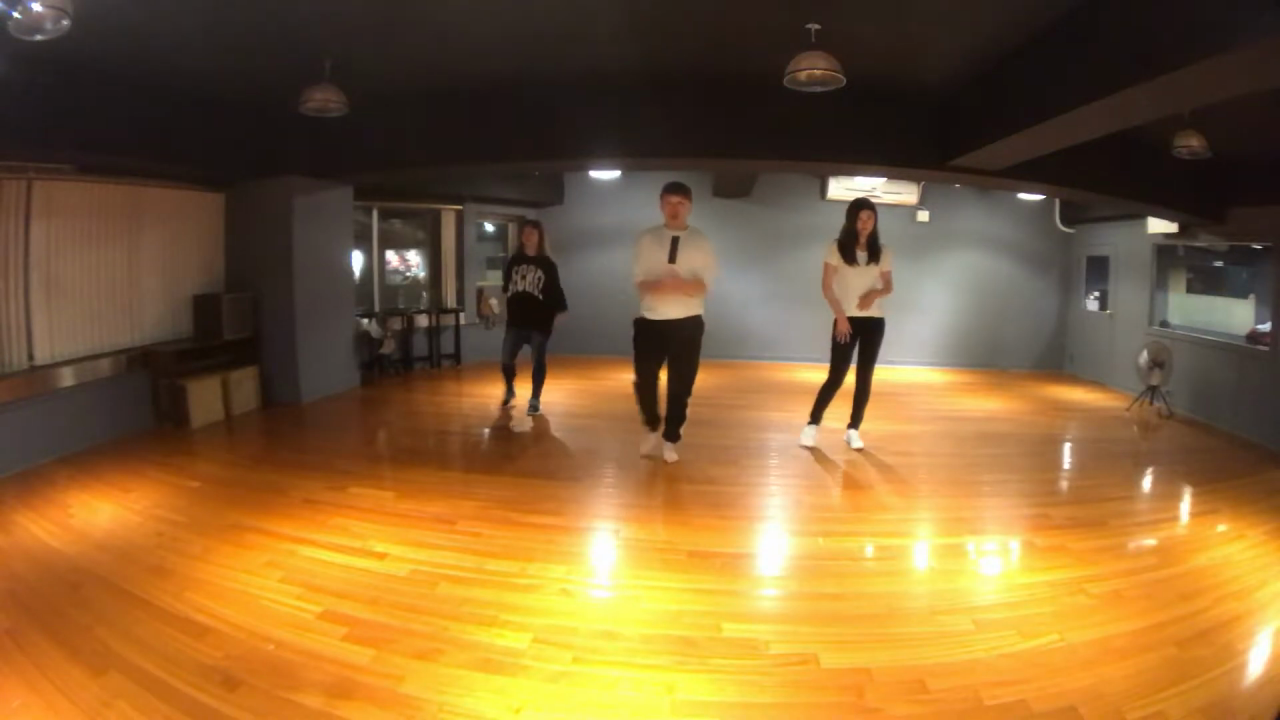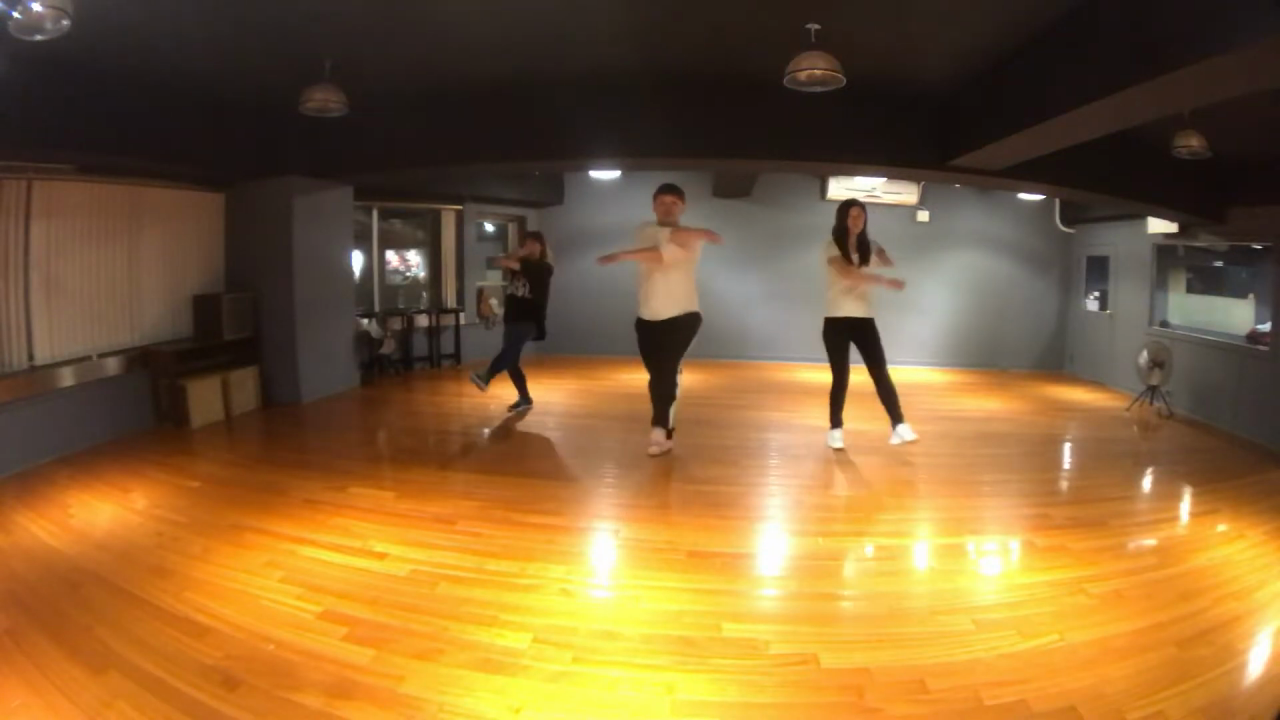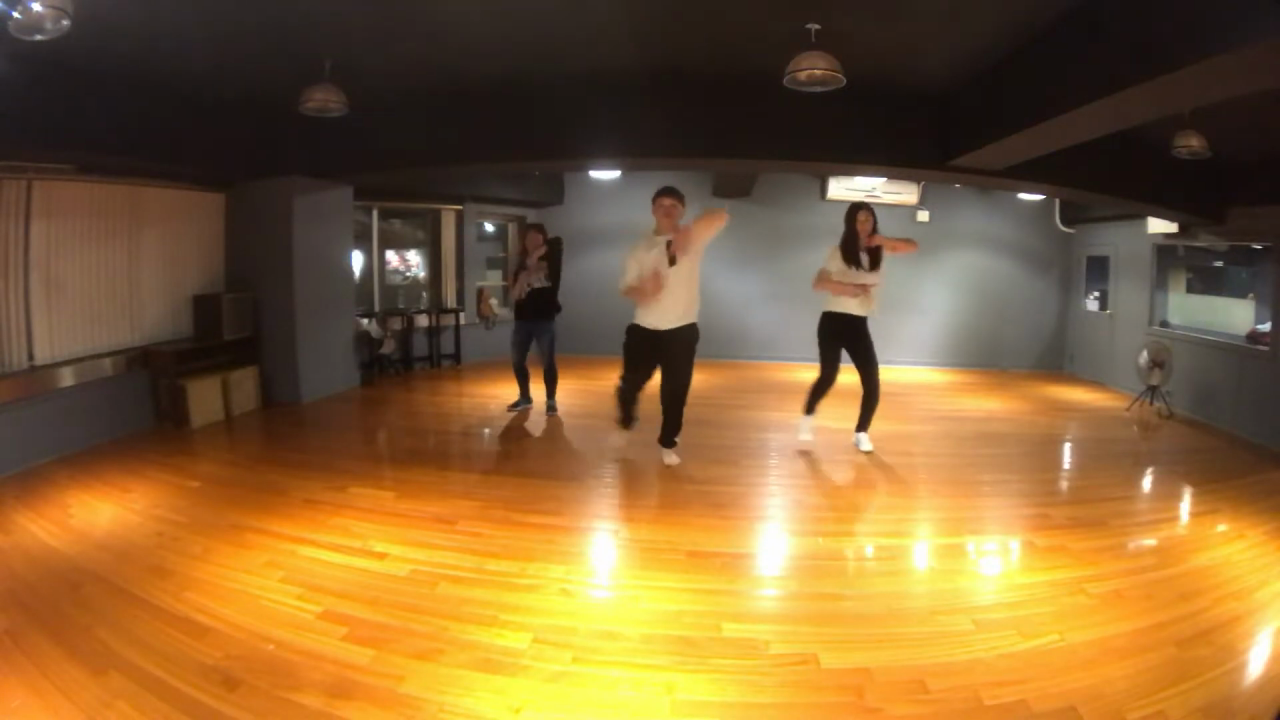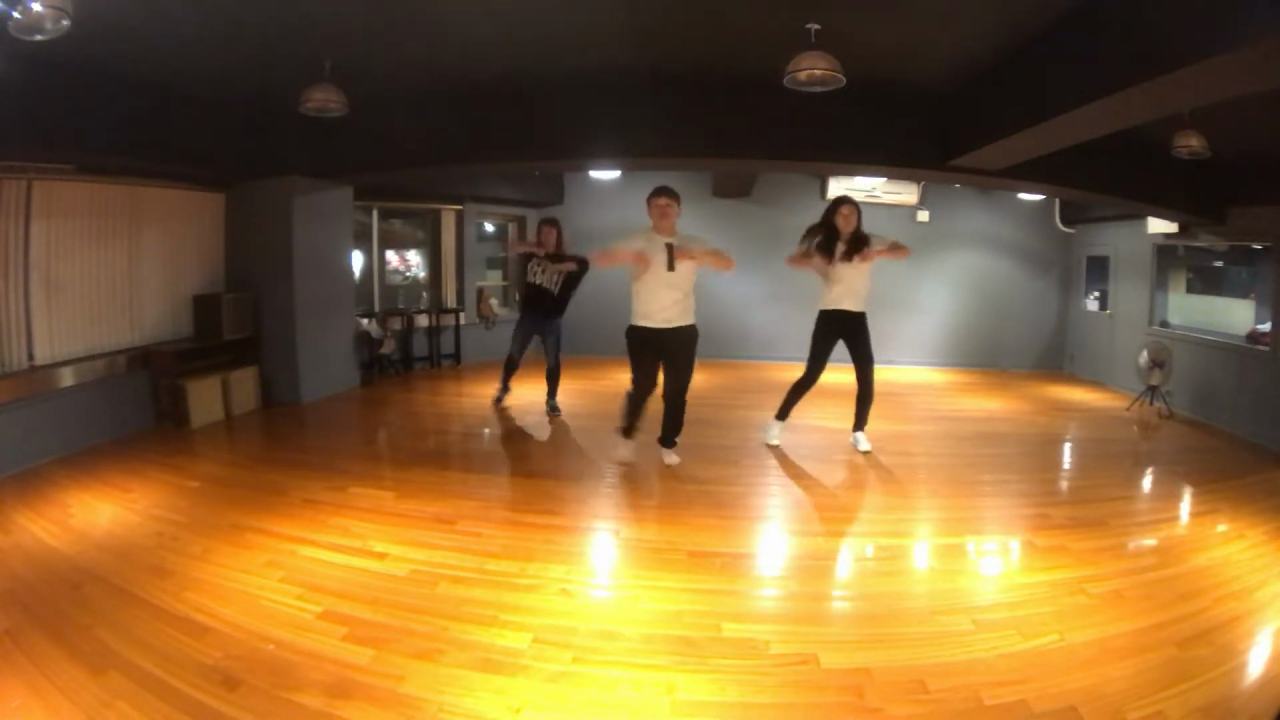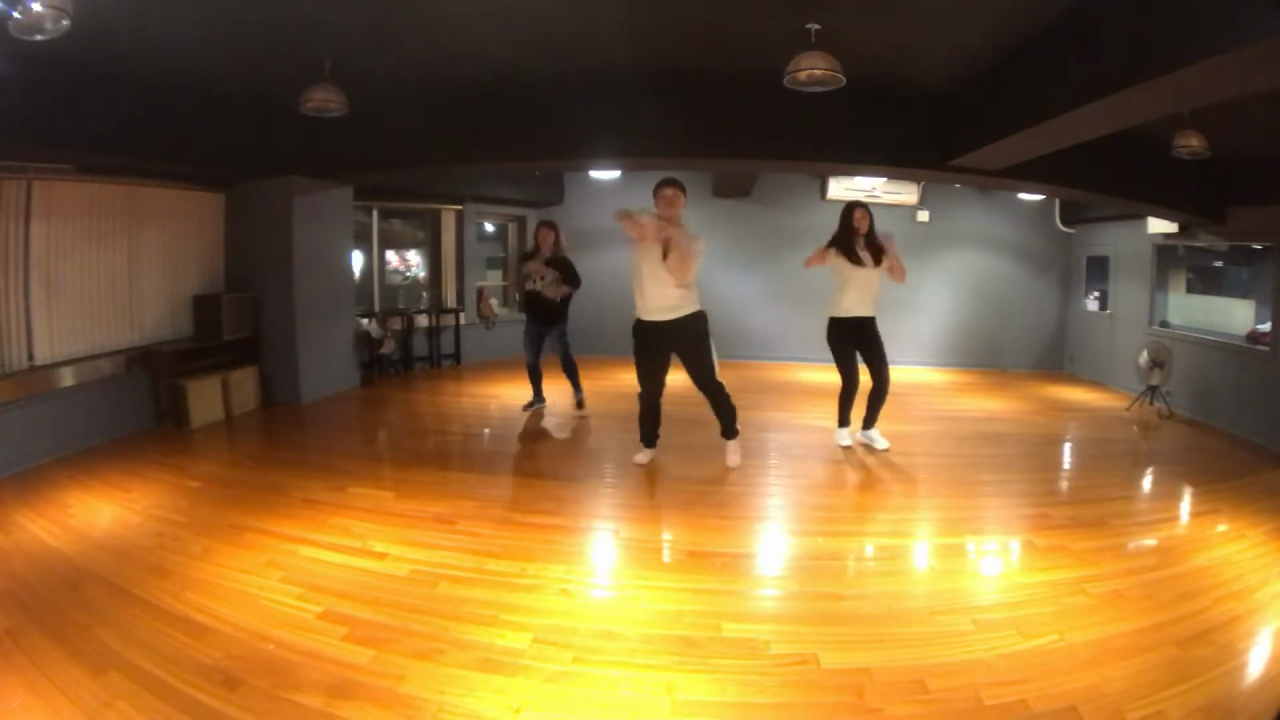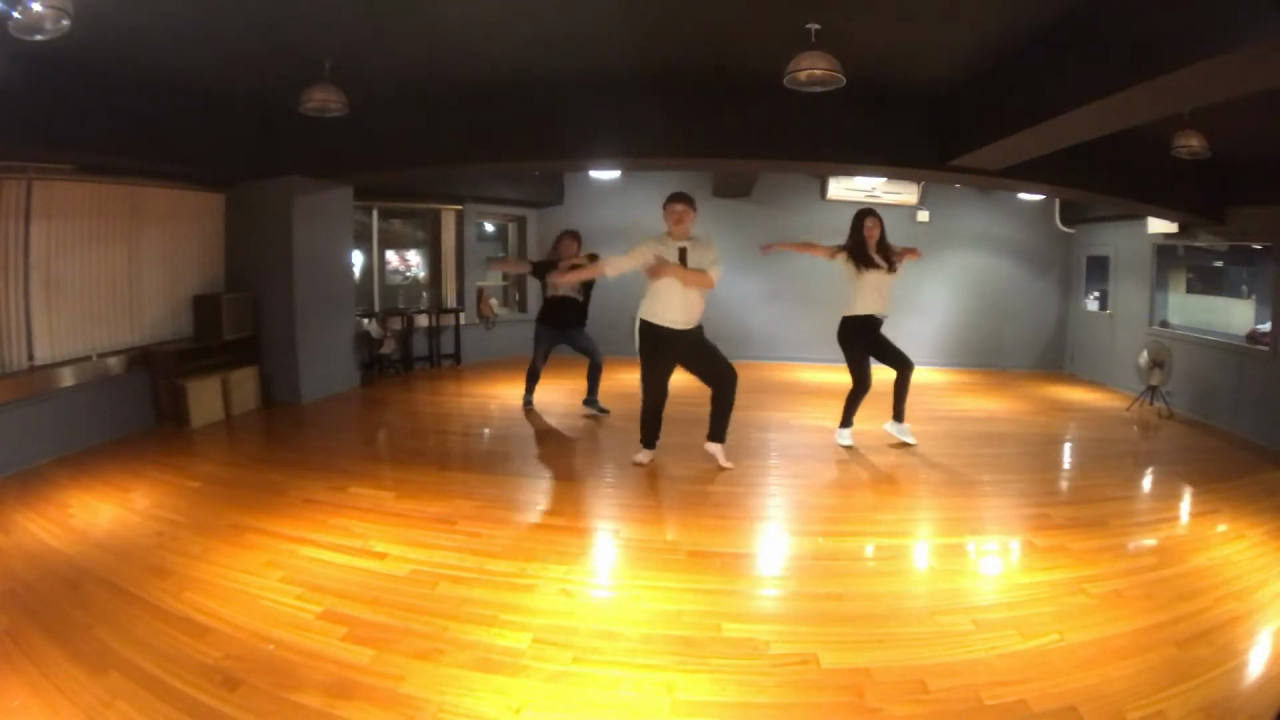
dt=0.5s
person 1, frame 1
left shoulder: (701, 242)
right shoulder: (647, 239)
left elbow: (701, 288)
right elbow: (641, 285)
left wrist: (673, 283)
right wrist: (660, 284)
left hip: (687, 323)
right hip: (651, 321)
left knee: (680, 386)
right knee: (644, 380)
left ankle: (670, 439)
right ankle: (653, 431)
person 1, frame 2
left shoulder: (691, 239)
right shoulder: (647, 230)
left elbow: (663, 256)
right elbow: (670, 235)
left wrist: (620, 256)
right wrist: (703, 233)
left hip: (683, 316)
right hip: (649, 319)
left knee: (667, 369)
right knee: (658, 376)
left ankle: (661, 425)
right ankle: (664, 434)
person 1, frame 3
left shoulder: (693, 238)
right shoulder: (641, 250)
left elbow: (721, 216)
right elbow: (627, 290)
left wrist: (685, 234)
right wrist: (644, 290)
left hip: (682, 330)
right hip: (644, 330)
left knee: (675, 391)
right knee: (630, 385)
left ankle: (667, 444)
right ankle: (625, 424)
person 1, frame 4
left shoulder: (690, 245)
right shoulder: (636, 243)
left elbow: (726, 264)
right elbow: (599, 259)
left wrist: (696, 254)
right wrist: (628, 257)
left hip: (681, 330)
right hip: (644, 329)
left knee: (676, 392)
right knee: (642, 387)
left ankle: (667, 444)
right ankle: (627, 437)
person 1, frame 5
left shoulder: (692, 242)
right shoulder: (646, 223)
left elbow: (682, 275)
right elbow: (623, 218)
left wrist: (676, 242)
right wrist: (644, 230)
left hip: (688, 320)
right hip: (648, 324)
left knee: (708, 381)
right knee: (650, 390)
left ankle: (731, 437)
right ankle: (649, 445)
person 1, frame 6
left shoulder: (706, 249)
right shoulder: (652, 248)
left elbow: (708, 280)
right elbow: (610, 266)
left wrist: (671, 270)
right wrist: (570, 276)
left hip: (690, 333)
right hip: (655, 331)
left knee: (726, 379)
right knee: (654, 392)
left ankle: (715, 441)
right ankle: (648, 445)
person 2, frame 1
left shoulder: (881, 252)
right shoulder: (837, 248)
left elbow: (888, 285)
right elbow: (826, 286)
left wrist: (876, 293)
right wrist: (840, 316)
left hip: (874, 321)
right hip: (846, 320)
left knee: (864, 377)
right knee: (836, 375)
left ankle: (853, 429)
right ankle: (813, 424)
person 2, frame 2
left shoulder: (870, 249)
right shoulder: (833, 248)
left elbow: (887, 263)
right elbow: (846, 273)
left wrist: (882, 258)
right wrist: (884, 281)
left hip: (864, 320)
right hip: (836, 321)
left knee: (879, 372)
right knee: (841, 379)
left ankle: (898, 425)
right ankle: (836, 429)
person 2, frame 3
left shoulder: (879, 249)
right shoulder: (839, 252)
left elbow: (912, 246)
right elbow: (819, 283)
left wrist: (884, 241)
right wrist: (851, 288)
left hip: (858, 324)
right hip: (833, 320)
left knee: (872, 384)
right knee: (828, 377)
left ankle: (862, 432)
right ankle: (808, 416)
person 2, frame 4
left shoulder: (868, 243)
right shoulder: (821, 244)
left elbow: (903, 251)
right elbow: (792, 260)
left wrist: (879, 254)
right wrist: (816, 264)
left hip: (856, 319)
right hip: (828, 317)
left knee: (867, 380)
right knee: (810, 376)
left ankle: (859, 432)
right ankle: (778, 422)
person 2, frame 5
left shoulder: (878, 251)
right shoulder: (837, 249)
left elbow: (900, 278)
right elbow: (810, 262)
left wrist: (893, 254)
right wrist: (822, 254)
left hip: (867, 323)
right hip: (840, 323)
left knee: (882, 380)
right knee: (851, 381)
left ankle: (869, 429)
right ankle: (843, 428)
person 2, frame 6
left shoulder: (889, 253)
right shoulder: (849, 253)
left elbow: (916, 254)
right elbow: (811, 248)
left wrist: (906, 254)
right wrist: (777, 245)
left hip: (871, 327)
right hip: (854, 325)
left knee: (905, 366)
right knee: (862, 383)
left ankle: (897, 423)
right ankle: (844, 428)
person 3, frame 1
left shoulder: (547, 264)
right shoulder: (514, 261)
left elbow: (556, 290)
right elbow: (506, 287)
left wrist: (560, 311)
right wrist: (508, 308)
left hip: (539, 320)
right hip: (516, 319)
left knee: (538, 360)
right knee: (506, 358)
left ankle: (535, 400)
right ankle: (509, 390)
person 3, frame 2
left shoulder: (543, 268)
right shoulder: (520, 264)
left elbow: (524, 267)
right elbow: (506, 262)
left wrist: (510, 263)
right wrist: (524, 252)
left hip: (530, 320)
right hip: (513, 320)
left knee: (510, 348)
right knee: (511, 361)
left ankle: (485, 378)
right ankle: (525, 399)
person 3, frame 3
left shoulder: (549, 259)
right shoulder: (521, 267)
left elbow: (557, 243)
right elbow: (515, 296)
left wrist: (534, 257)
right wrist: (521, 278)
left hip: (544, 318)
right hip: (523, 319)
left knee: (548, 361)
right knee: (517, 360)
left ankle: (551, 400)
right ankle: (525, 398)
person 3, frame 4
left shoulder: (564, 260)
right shoulder: (532, 255)
left elbow: (584, 265)
right elbow: (514, 247)
left wrist: (559, 266)
right wrist: (535, 249)
left hip: (550, 317)
right hip: (528, 314)
left knee: (553, 360)
right knee: (514, 354)
left ankle: (551, 400)
right ankle: (503, 388)
person 3, frame 5
left shoulder: (563, 262)
right shoulder: (529, 258)
left elbow: (575, 283)
right elbow: (525, 268)
left wrist: (558, 290)
right wrist: (537, 263)
left hip: (556, 319)
right hip: (534, 318)
left knee: (564, 355)
right knee: (531, 360)
left ankle: (579, 394)
right ankle: (538, 397)
person 3, frame 6
left shoulder: (584, 267)
right shoulder: (548, 266)
left elbow: (596, 260)
right elbow: (525, 267)
left wrist: (573, 261)
right wrist: (501, 266)
left hip: (574, 328)
right hip: (548, 326)
left knee: (597, 358)
right knee: (537, 364)
left ankle: (591, 400)
right ankle: (528, 396)
